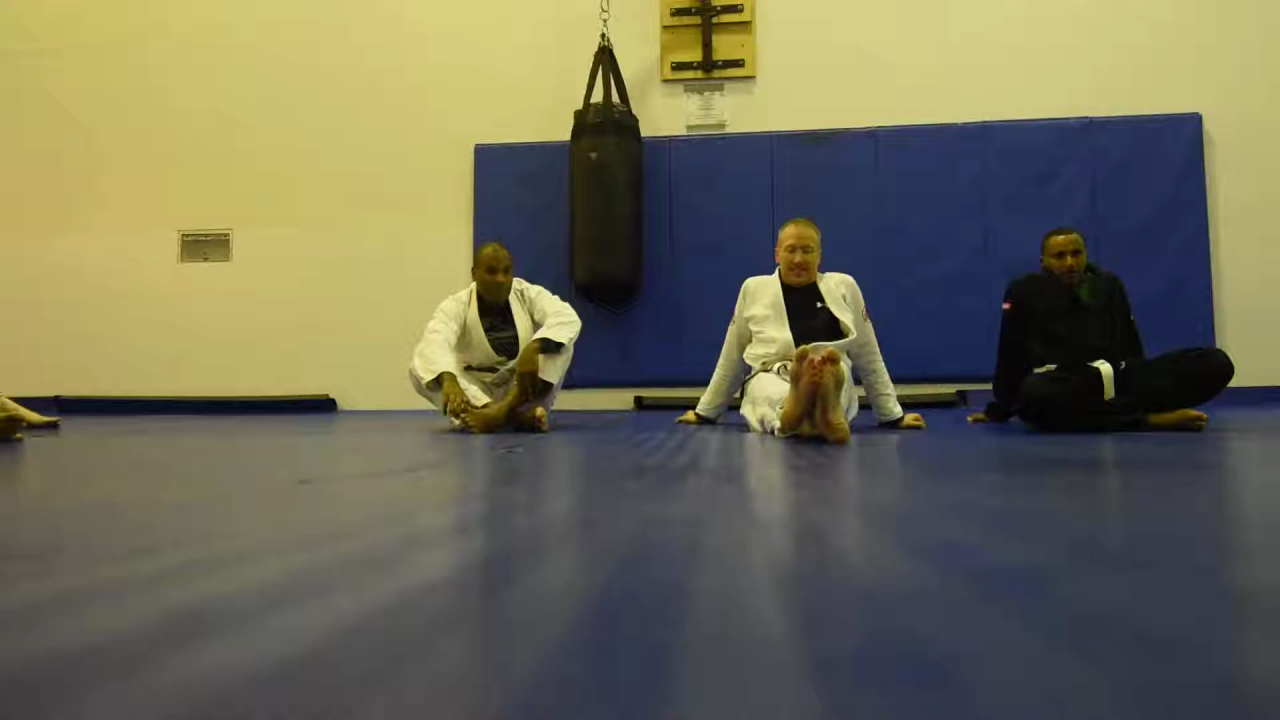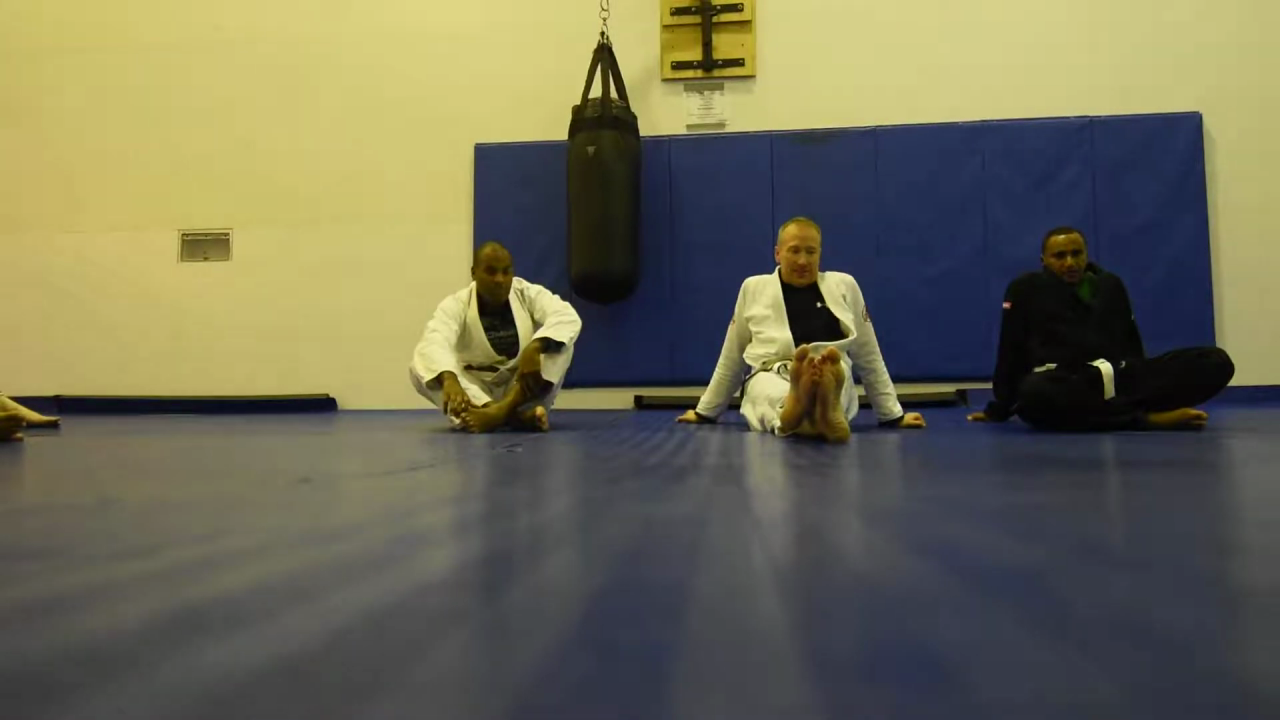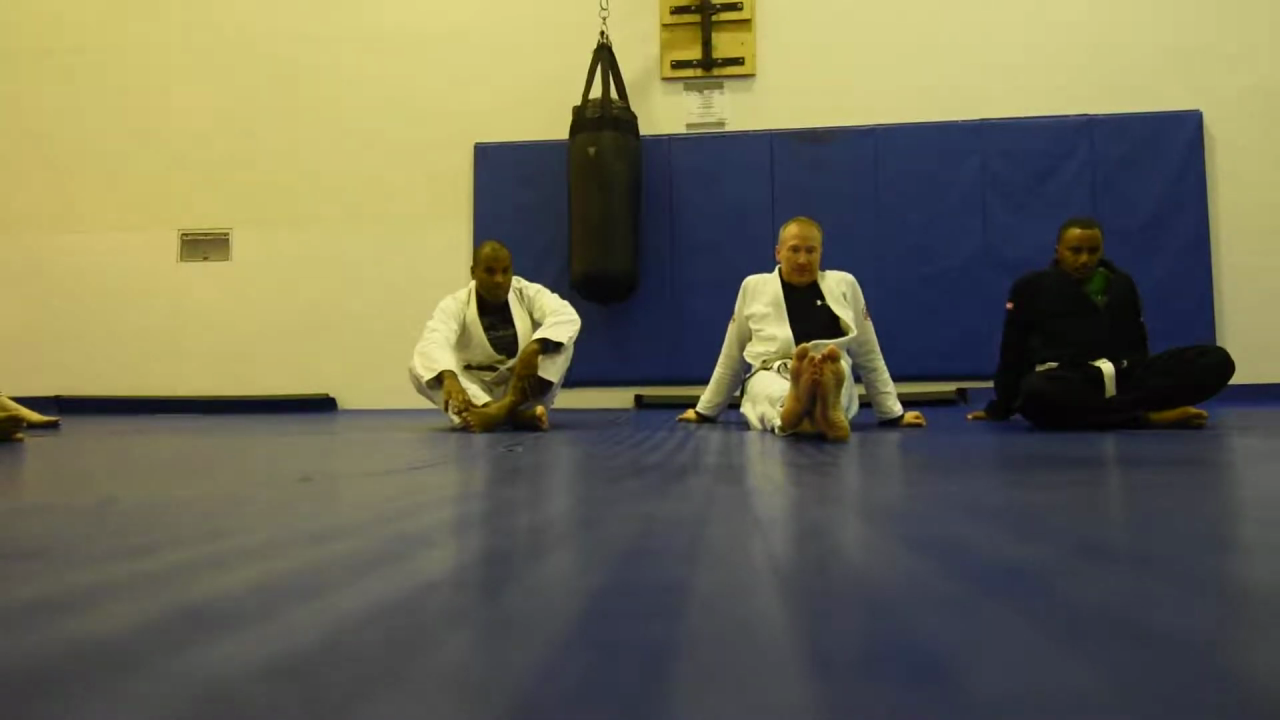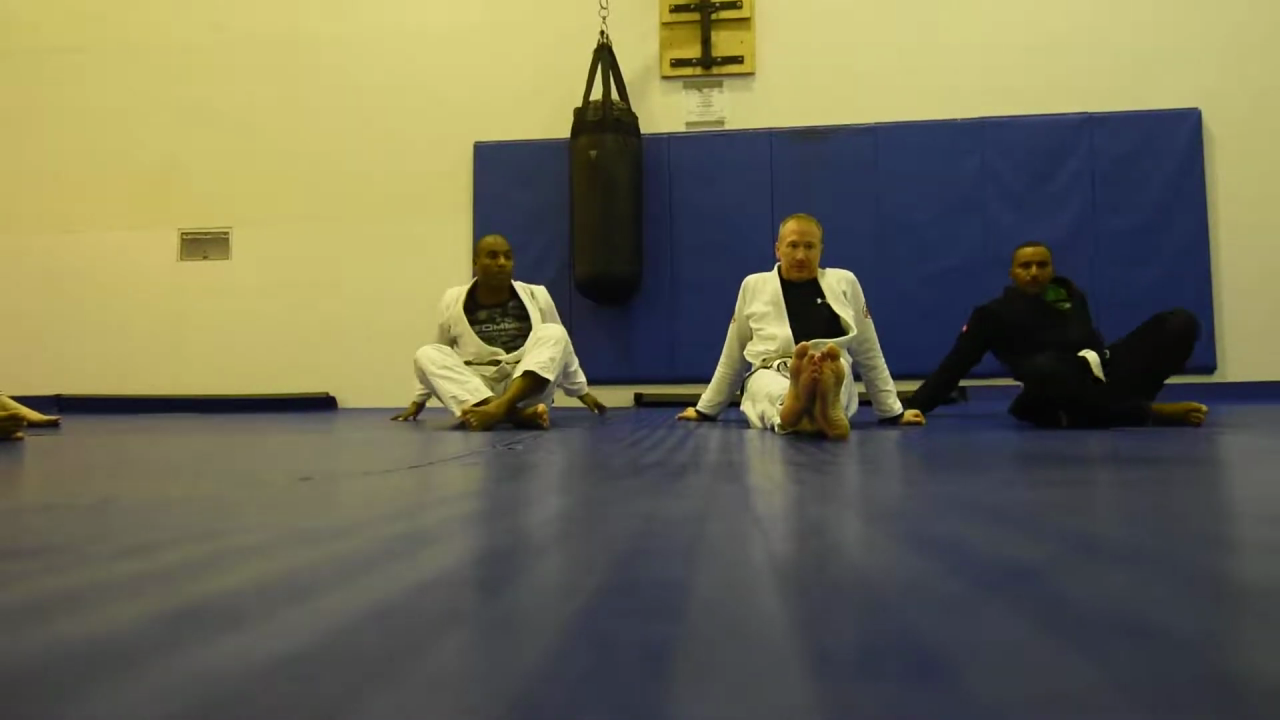
dt=0.7s
person 1, frame 1
left shoulder: (1110, 286)
right shoulder: (1025, 292)
left elbow: (1130, 343)
right elbow: (1011, 353)
right wrist: (999, 410)
left hip: (1120, 379)
right hip: (1064, 388)
left knee: (1215, 363)
right knee: (1034, 394)
left ankle: (1112, 412)
right ankle: (1149, 419)
person 1, frame 2
left shoulder: (1110, 285)
right shoulder: (1026, 290)
left elbow: (1131, 342)
right elbow: (1011, 352)
right wrist: (999, 409)
left hip: (1121, 378)
right hip: (1064, 386)
left knee: (1215, 362)
right knee: (1034, 393)
left ankle: (1109, 412)
right ankle: (1149, 418)
person 1, frame 3
left shoulder: (1121, 284)
right shoulder: (1031, 288)
left elbow: (1136, 344)
right elbow: (1013, 350)
right wrist: (1000, 408)
left hip: (1123, 378)
right hip: (1068, 385)
left knee: (1217, 361)
right knee: (1036, 392)
left ankle: (1109, 410)
right ankle: (1148, 417)
person 1, frame 4
left shoulder: (1072, 296)
right shoulder: (994, 314)
right elbow: (957, 362)
right wrist: (918, 405)
left hip: (1102, 374)
right hip: (1059, 385)
left knee: (1181, 323)
right knee: (1041, 370)
right ankle: (1148, 411)
person 2, frame 1
left shoulder: (843, 287)
right shoulder: (754, 290)
left elbow: (868, 359)
right elbow: (731, 360)
left wrist: (893, 416)
right wrist: (705, 412)
left knee: (825, 376)
right knee: (773, 393)
left ankle: (822, 411)
right ankle: (807, 413)
person 2, frame 2
left shoulder: (843, 286)
right shoulder: (753, 289)
left elbow: (869, 358)
right elbow: (731, 360)
left wrist: (893, 415)
right wrist: (705, 412)
left knee: (827, 371)
right knee: (775, 396)
left ankle: (823, 409)
right ankle: (808, 414)
person 2, frame 3
left shoulder: (843, 285)
right shoulder: (753, 288)
left elbow: (869, 357)
right elbow: (731, 359)
left wrist: (893, 413)
right wrist: (705, 411)
right knee: (772, 392)
left ankle: (824, 409)
person 2, frame 4
left shoulder: (844, 283)
right shoulder: (753, 287)
left elbow: (869, 354)
right elbow: (732, 358)
left wrist: (893, 412)
right wrist: (705, 409)
right knee: (773, 391)
left ankle: (825, 408)
person 3, frame 1
left shoulder: (529, 295)
right shoulder: (456, 306)
left elbow: (568, 319)
right elbow: (433, 345)
left wrist: (533, 349)
right wrist: (449, 381)
left hip: (524, 387)
right hip: (476, 393)
left knee: (560, 344)
right knee: (421, 367)
left ankle: (503, 411)
person 3, frame 2
left shoulder: (529, 294)
right shoulder: (456, 305)
left elbow: (568, 318)
right elbow: (433, 344)
left wrist: (535, 349)
right wrist: (449, 380)
left hip: (524, 387)
right hip: (476, 391)
left knee: (560, 342)
right knee: (421, 365)
left ankle: (503, 410)
right ankle: (514, 415)
person 3, frame 3
left shoulder: (529, 294)
right shoulder: (455, 305)
left elbow: (566, 318)
right elbow: (432, 344)
left wrist: (533, 350)
right wrist: (450, 378)
left hip: (524, 390)
right hip: (476, 391)
left knee: (558, 343)
right knee: (421, 366)
left ankle: (501, 410)
right ankle: (516, 415)
person 3, frame 4
left shoulder: (536, 297)
right shoulder: (454, 302)
left elbow: (558, 345)
right elbow: (430, 359)
left wrist: (581, 391)
right wrist: (418, 400)
left hip: (528, 389)
right hip: (474, 390)
left knee: (554, 335)
right knee: (427, 356)
left ankle: (498, 409)
right ankle: (516, 414)
